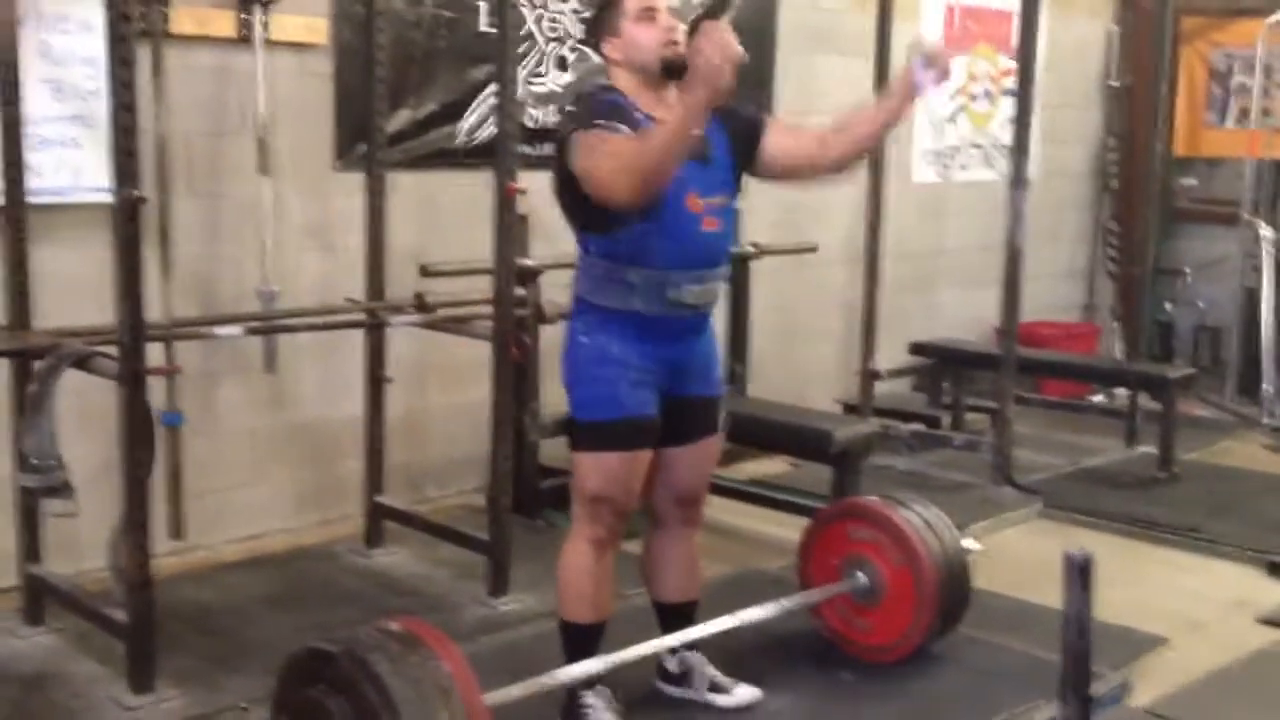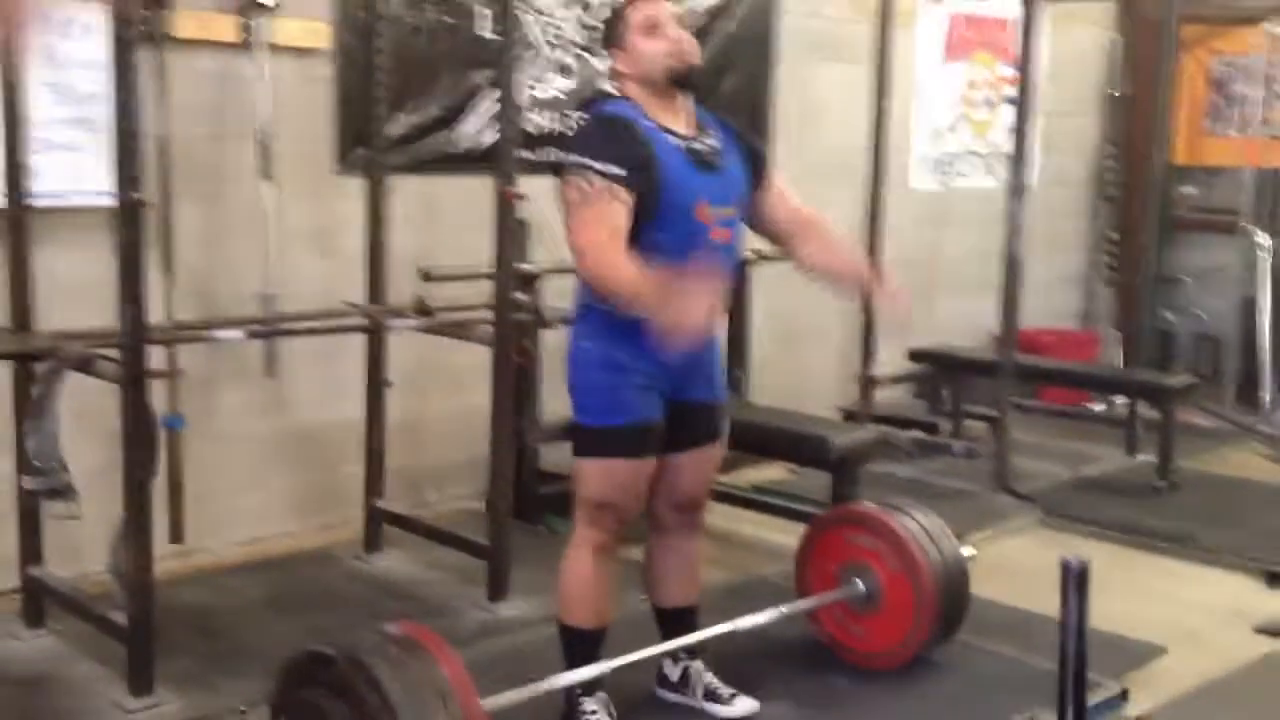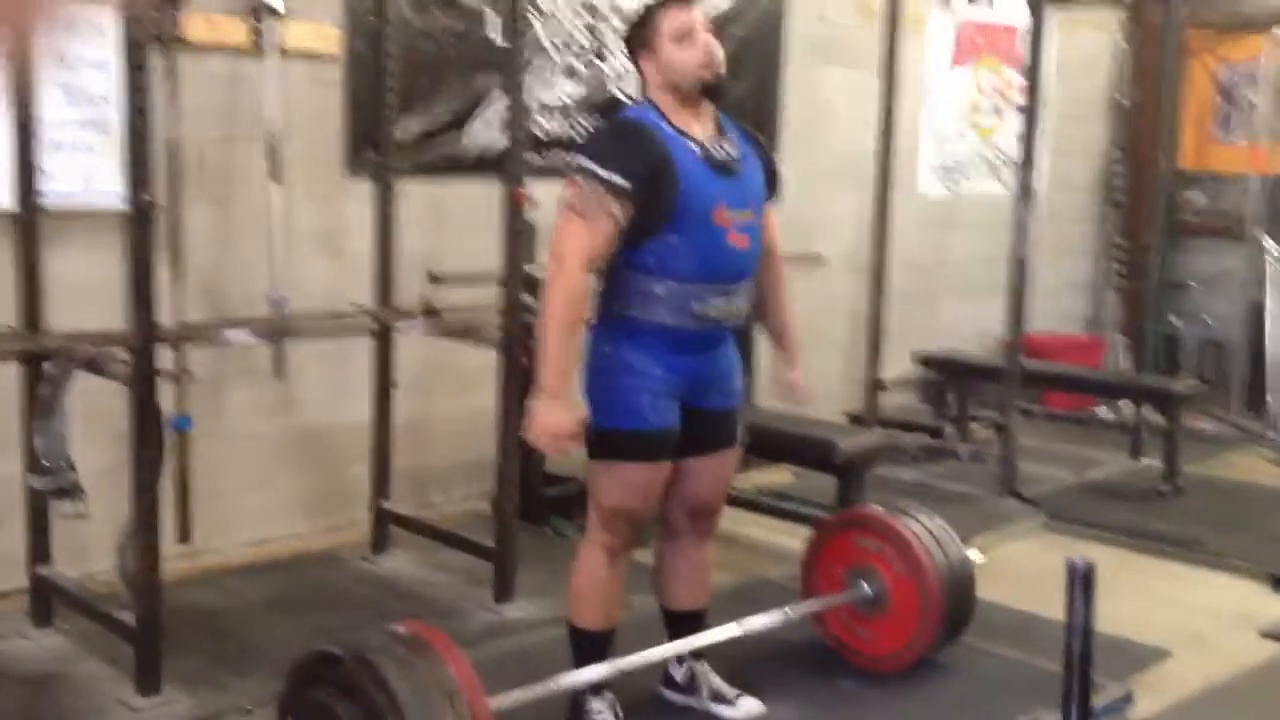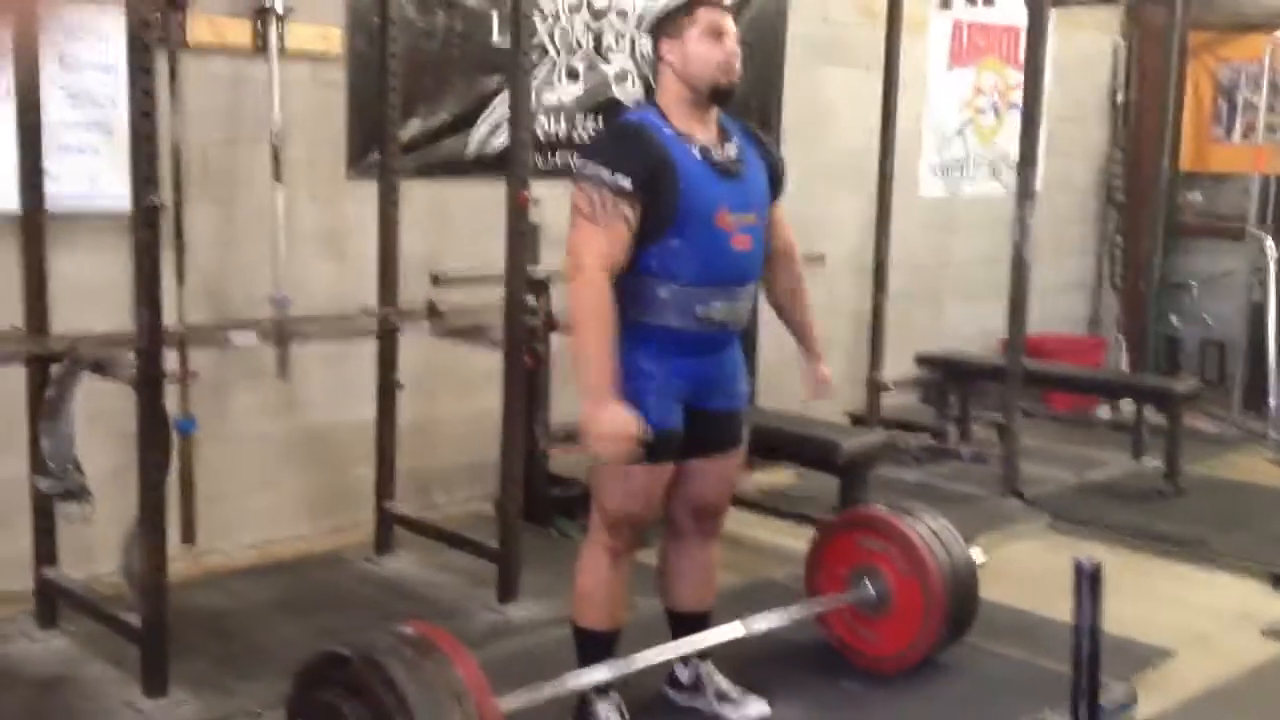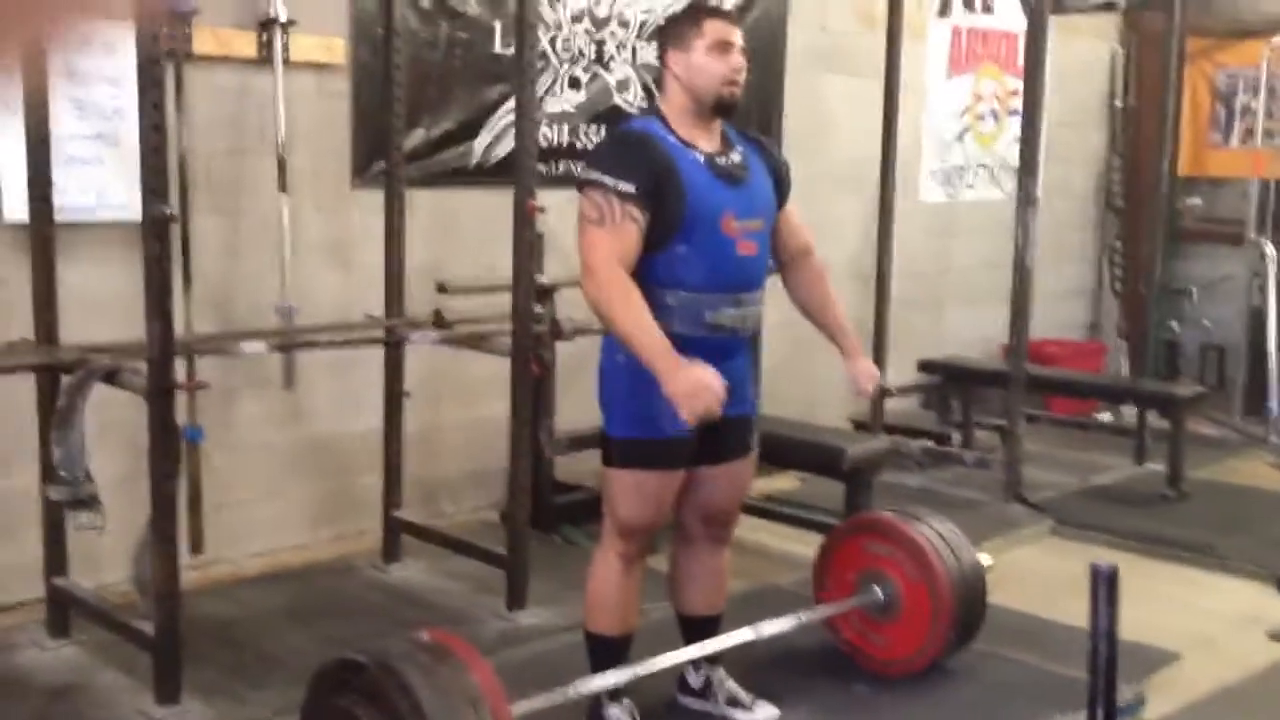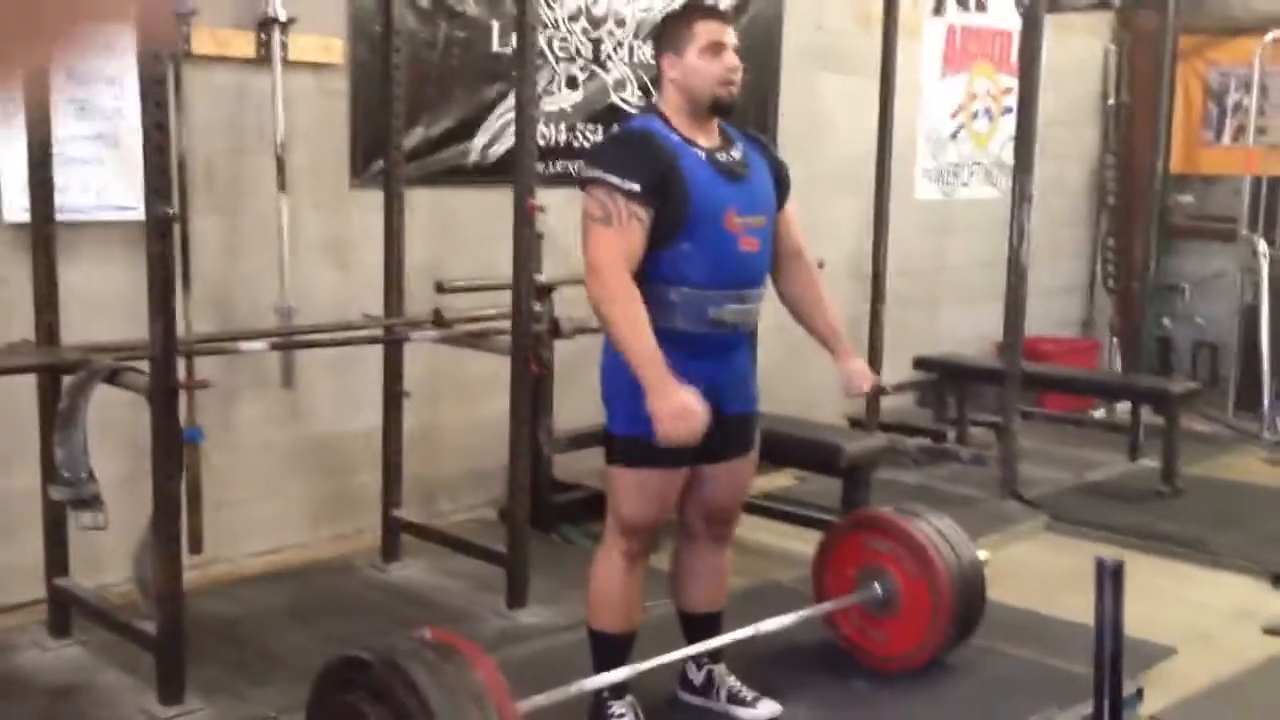
dt=0.2s
person 1, frame 1
left shoulder: (724, 125)
right shoulder: (600, 121)
left elbow: (824, 149)
right elbow: (622, 182)
left wrist: (903, 91)
right wrist: (698, 97)
left hip: (692, 341)
right hip: (614, 345)
left knee: (681, 508)
right knee: (601, 519)
left ankle: (680, 658)
person 1, frame 2
left shoulder: (729, 141)
right shoulder: (607, 137)
left elbow: (797, 230)
right elbow: (596, 254)
left wrist: (864, 278)
right wrist: (663, 301)
left hip: (698, 352)
right hip: (622, 354)
left knee: (683, 514)
right knee: (603, 523)
person 1, frame 3
left shoulder: (749, 149)
right shoulder: (626, 146)
left elbow: (763, 258)
right elbow: (569, 269)
left wrist: (786, 351)
right wrist: (551, 391)
left hip: (717, 360)
right hip: (642, 361)
left knee: (697, 520)
right knee: (617, 529)
person 1, frame 4
left shoulder: (754, 151)
right shoulder: (629, 148)
left elbow: (779, 259)
right elbow: (590, 276)
left wrist: (813, 351)
right wrist: (600, 398)
left hip: (720, 363)
right hip: (648, 365)
left knee: (700, 521)
right knee: (618, 531)
person 1, frame 5
left shoulder: (759, 159)
right shoulder: (633, 155)
left elbow: (798, 261)
right elbow: (603, 273)
left wrist: (850, 349)
right wrist: (671, 370)
left hip: (732, 369)
right hip: (659, 369)
left knee: (712, 527)
right knee: (630, 535)
person 1, frame 6
left shoulder: (758, 158)
right shoulder: (633, 154)
left elbow: (791, 263)
right elbow: (608, 276)
left wrist: (843, 352)
right wrist: (660, 387)
left hip: (732, 369)
right hip: (660, 373)
left knee: (713, 525)
right knee: (632, 533)
